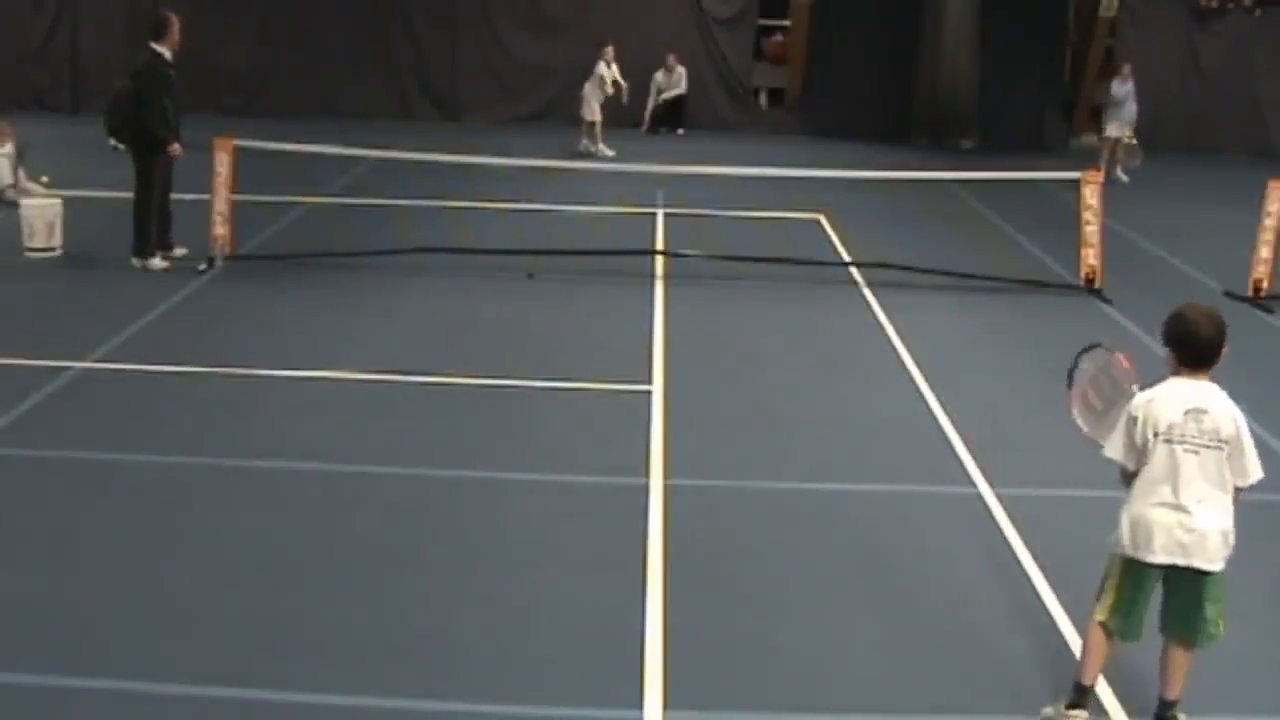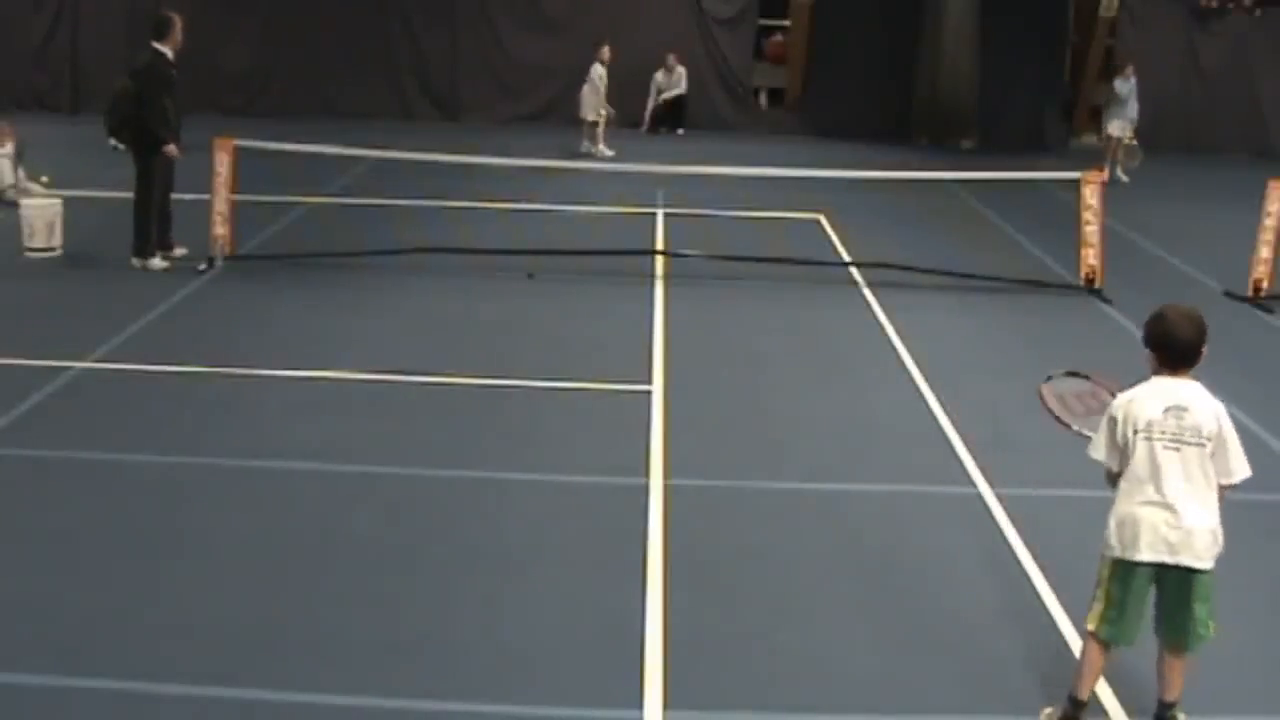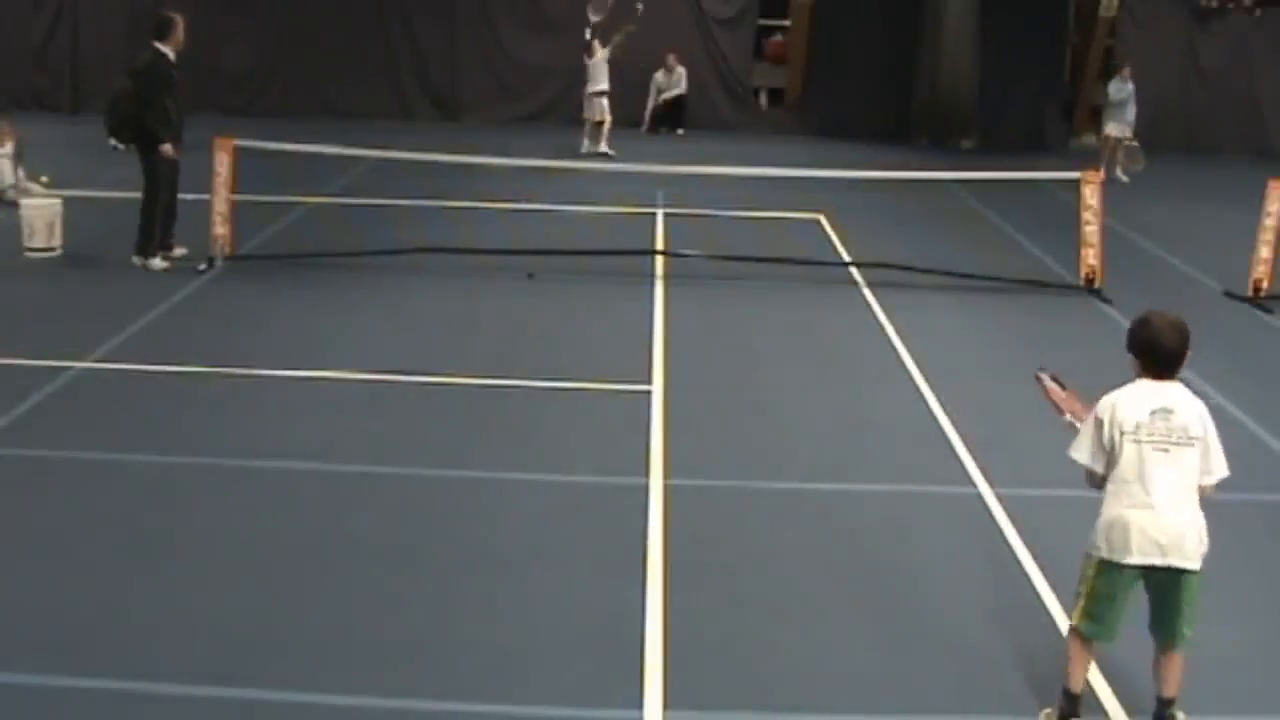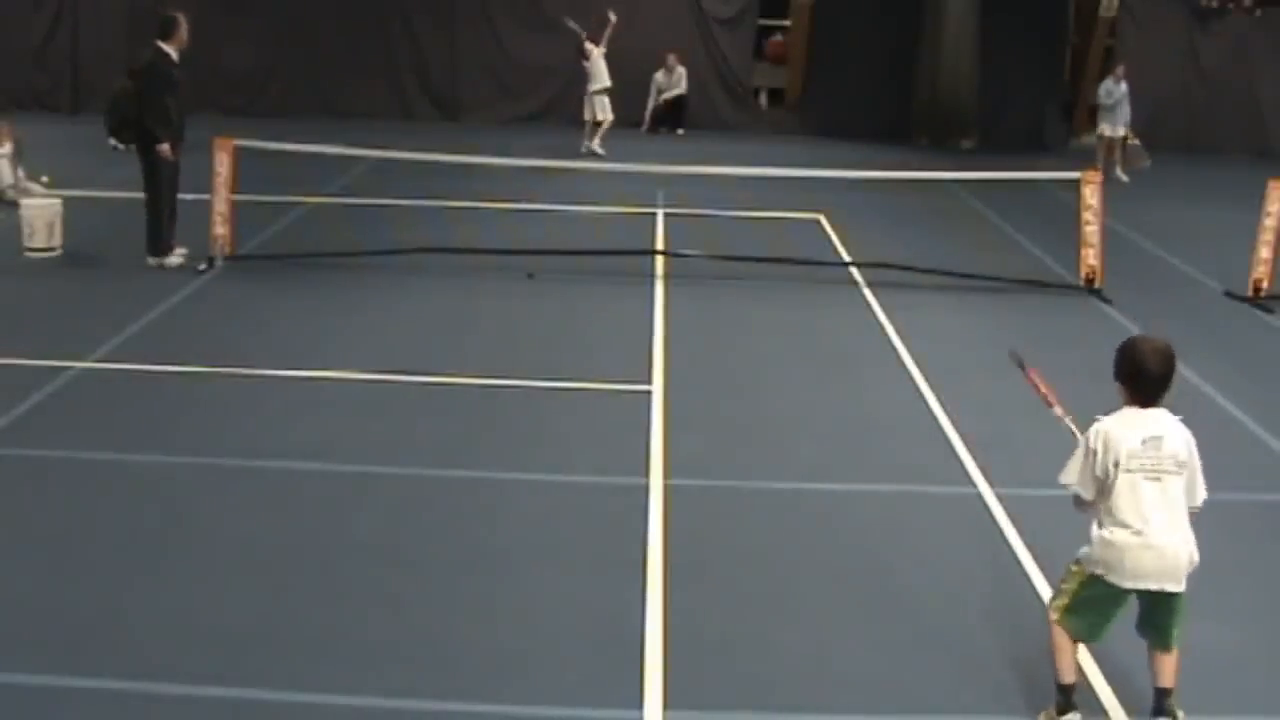
dt=0.3s
person 1, frame 1
left shoulder: (1146, 403)
right shoulder: (1230, 413)
left elbow: (1127, 474)
right elbow: (1237, 488)
left hip: (1146, 530)
right hip: (1204, 539)
left knee: (1106, 619)
right knee: (1182, 634)
person 1, frame 2
left shoulder: (1127, 403)
right shoulder: (1213, 410)
left elbow: (1113, 476)
right elbow: (1224, 485)
left hip: (1134, 532)
right hip: (1193, 538)
left knee: (1102, 629)
right knee: (1177, 638)
person 1, frame 3
left shoulder: (1113, 405)
right shoulder: (1196, 411)
left elbow: (1095, 477)
right elbow: (1206, 486)
left hip: (1124, 533)
right hip: (1182, 539)
left knee: (1084, 626)
right knee: (1173, 635)
person 1, frame 4
left shoulder: (1104, 432)
right shoulder: (1182, 436)
left elbow: (1083, 500)
right elbow: (1192, 506)
left hip: (1117, 555)
right hip: (1173, 557)
left knee: (1062, 618)
right knee: (1163, 638)
person 2, frame 1
left shoulder: (161, 63)
right shoulder: (151, 66)
right elbow: (150, 110)
left wrist: (170, 139)
right wrist: (168, 140)
left hip: (161, 141)
right hip: (150, 143)
left knee: (162, 195)
right knee: (148, 197)
left ankle: (163, 244)
right ankle: (143, 253)
person 2, frame 2
left shoulder: (162, 62)
right shoulder: (152, 65)
right elbow: (150, 109)
left wrist: (170, 138)
right wrist: (166, 140)
left hip: (163, 141)
right hip: (151, 143)
left knee: (163, 194)
right knee: (148, 196)
left ankle: (163, 244)
right ankle: (143, 253)
person 2, frame 3
left shoulder: (165, 62)
right shoulder: (153, 65)
right elbow: (149, 107)
right wrist: (162, 140)
left hip: (168, 140)
right hip: (156, 142)
left knee: (168, 194)
right knee: (156, 195)
left ankle: (164, 244)
right ankle: (144, 252)
person 2, frame 4
left shoulder: (168, 61)
right shoulder: (155, 64)
right elbow: (150, 105)
right wrist: (160, 139)
left hip: (169, 139)
right hip: (156, 142)
left knee: (168, 194)
right knee: (159, 195)
left ankle: (165, 244)
right ankle: (157, 252)
